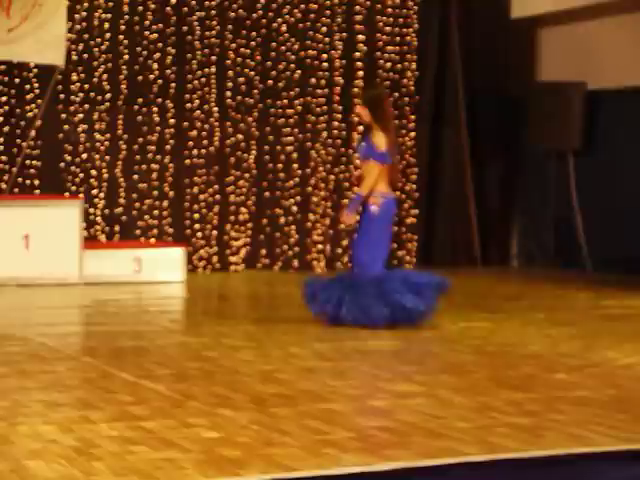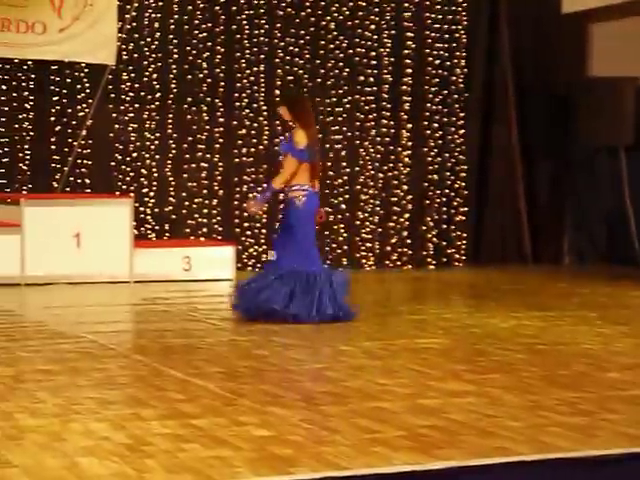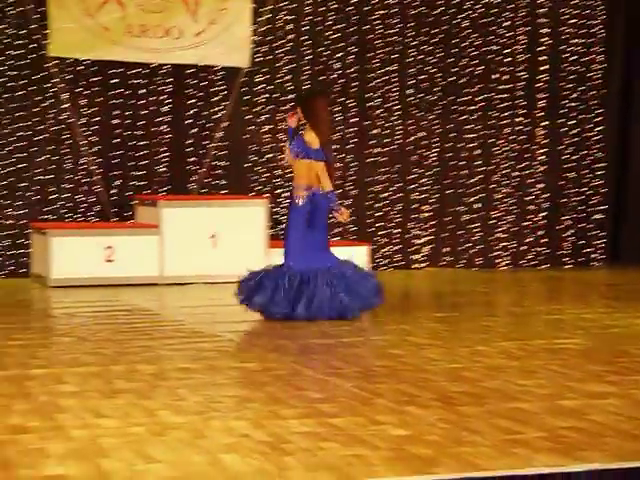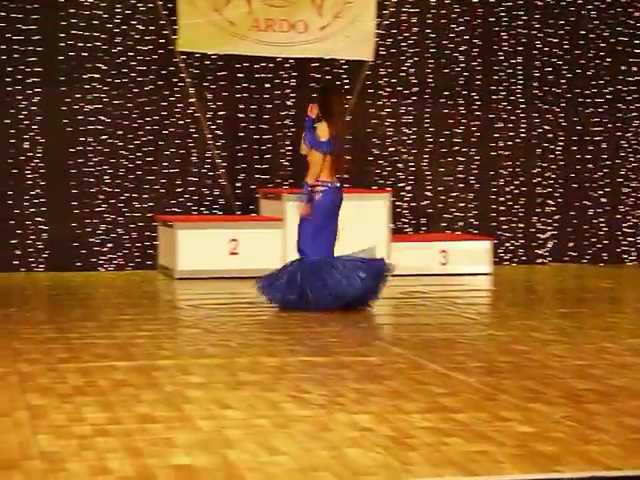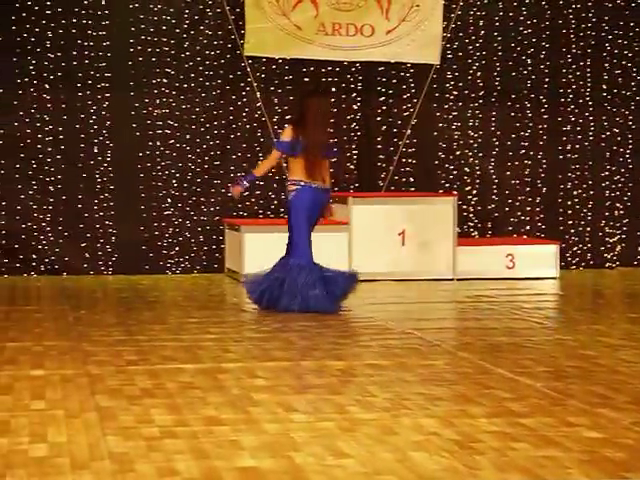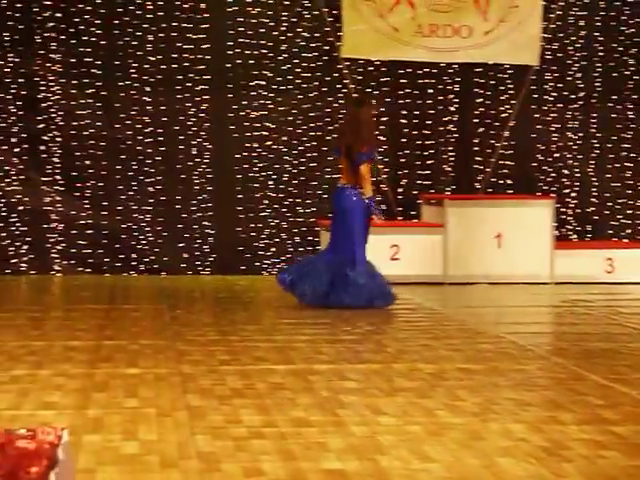
dt=0.7s
person 1, frame 1
left shoulder: (378, 137)
right shoulder: (376, 136)
left elbow: (372, 177)
left wrist: (352, 207)
left hip: (378, 203)
right hip: (377, 203)
left knee: (368, 260)
right knee: (369, 260)
person 1, frame 2
left shoulder: (298, 134)
right shoulder: (302, 133)
left elbow: (287, 172)
right elbow: (313, 171)
left wrist: (262, 198)
right wrist: (316, 203)
left hip: (300, 198)
right hip: (302, 198)
left knee: (306, 255)
right knee: (282, 251)
left ankle: (321, 307)
right ankle: (285, 304)
person 1, frame 3
left shoulder: (310, 135)
right shoulder: (307, 134)
left elbow: (321, 173)
right elbow: (290, 159)
left wrist: (335, 205)
right wrist: (290, 130)
left hip: (306, 198)
right hip: (308, 198)
left knee: (297, 254)
right knee: (317, 253)
left ankle: (290, 305)
person 1, frame 4
left shoulder: (322, 127)
right shoulder: (332, 129)
left elbow: (316, 165)
right elbow: (305, 149)
left wrist: (304, 196)
right wrist: (309, 119)
left hip: (321, 191)
right hip: (331, 191)
left knee: (309, 245)
right knee: (321, 247)
left ankle: (359, 278)
right ankle: (324, 294)
person 1, frame 5
left shoulder: (292, 131)
right shoulder: (323, 134)
left elbow: (271, 160)
left wrist: (244, 181)
right wrist: (328, 198)
left hip: (298, 192)
right hip: (319, 193)
left knee: (300, 247)
right knee: (298, 245)
left ankle: (307, 296)
person 1, frame 6
left shoulder: (345, 137)
right shoulder: (363, 143)
right elbow: (365, 177)
right wrist: (374, 208)
left hip: (342, 193)
right hip: (356, 197)
left knee: (339, 247)
right knee: (355, 250)
right ankle: (354, 295)
